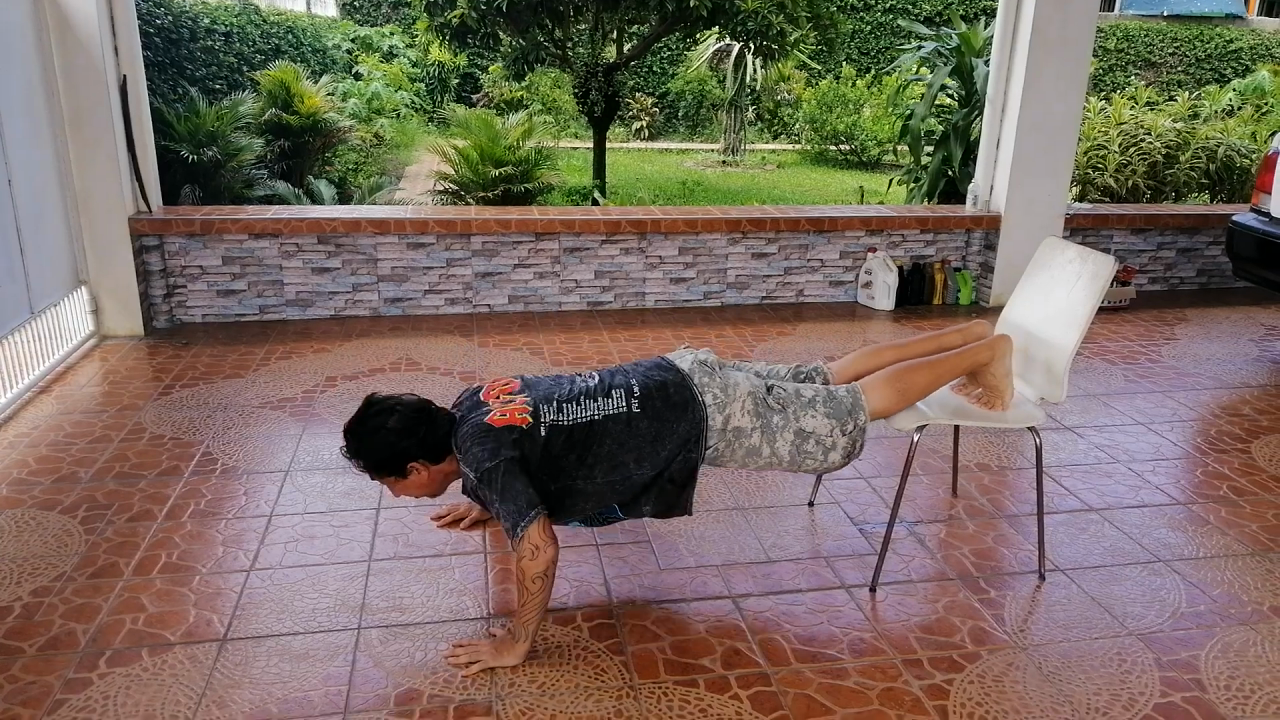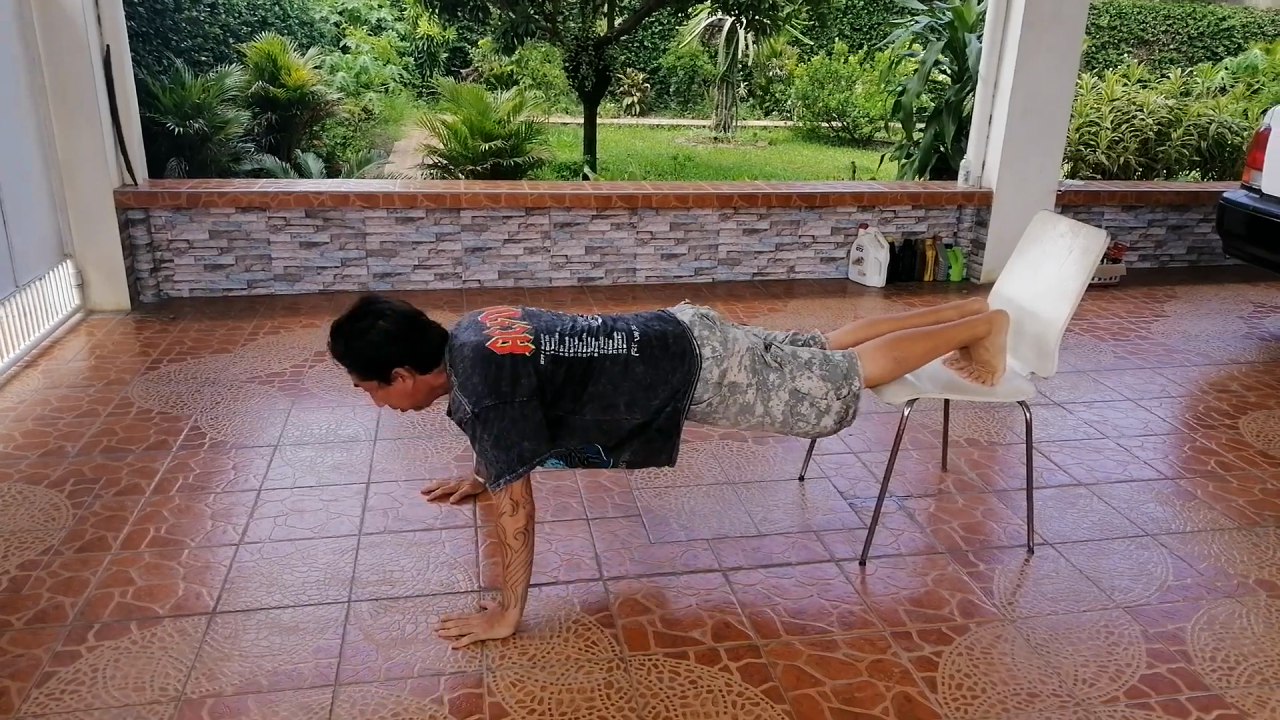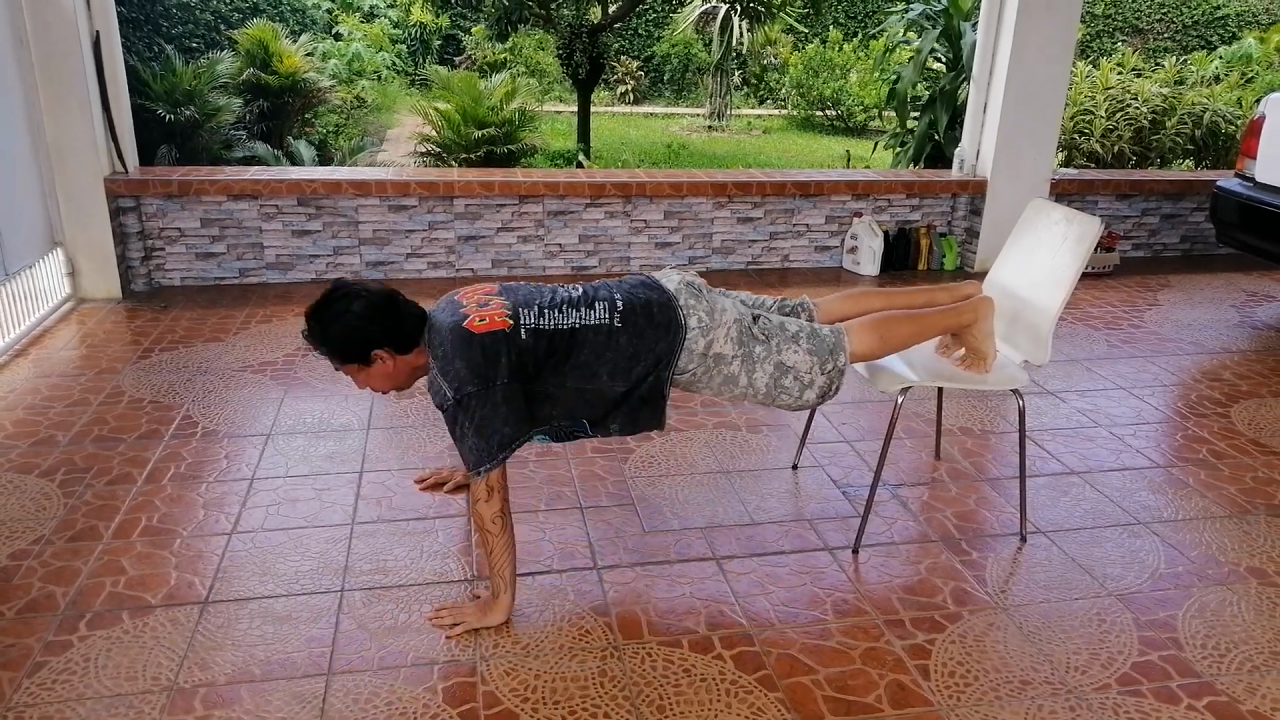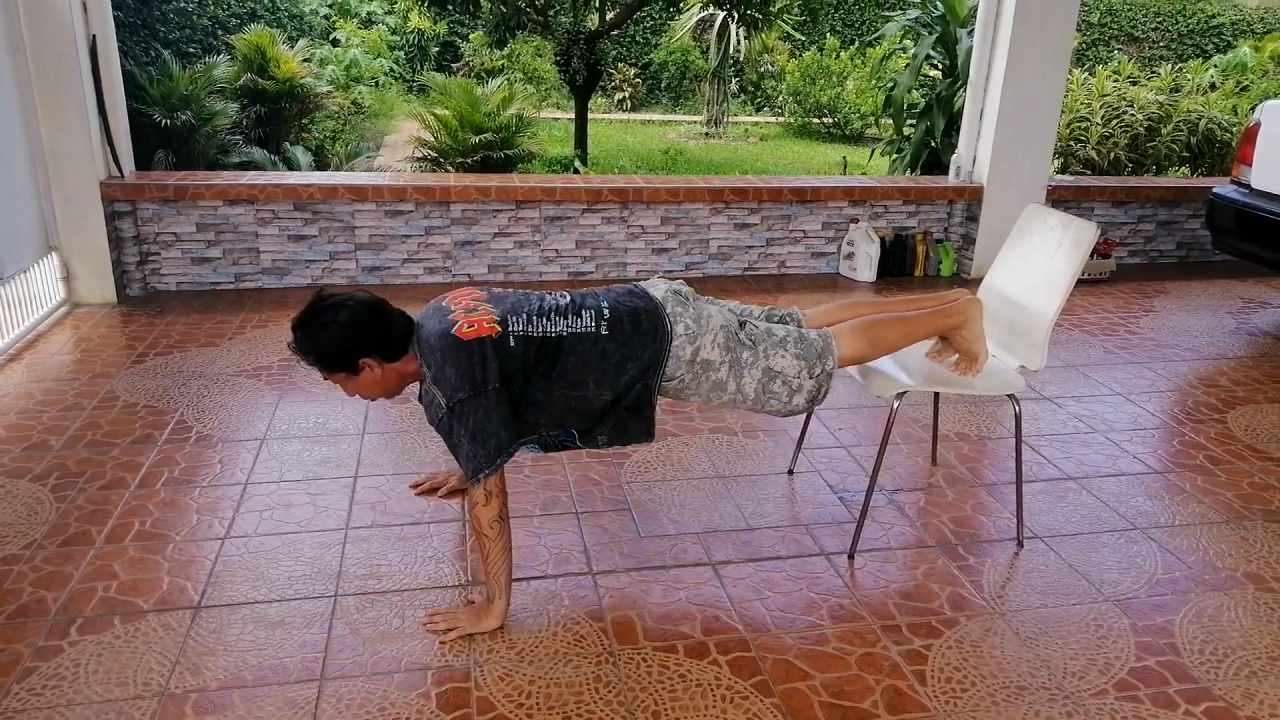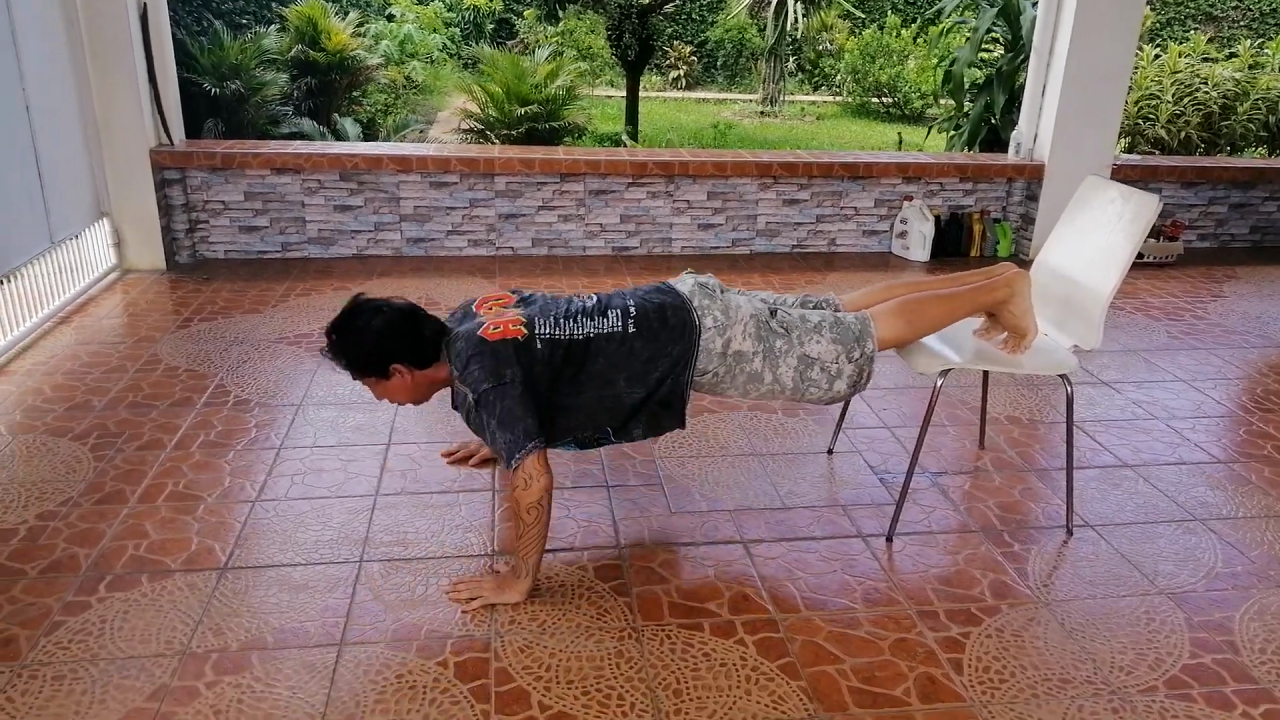
dt=1s
person 1, frame 1
left shoulder: (481, 456)
right shoulder: (469, 407)
left elbow: (539, 546)
left wrist: (516, 641)
right wrist: (488, 502)
left hip: (705, 417)
right hip: (685, 378)
left knee: (856, 409)
right knee: (834, 381)
left ankle: (987, 353)
right ankle: (969, 333)
person 1, frame 2
left shoulder: (480, 376)
right shoulder: (466, 335)
left elbow: (515, 506)
left wrist: (507, 613)
right wrist: (481, 472)
left hip: (697, 370)
right hip: (683, 337)
left knee: (848, 379)
right knee: (827, 350)
left ankle: (981, 328)
right ankle: (963, 309)
person 1, frame 3
left shoulder: (455, 364)
right shoulder: (446, 315)
left elbow: (492, 494)
left wrist: (498, 601)
right wrist: (474, 460)
left hip: (681, 337)
right hip: (669, 300)
left knee: (837, 350)
right knee: (816, 318)
left ankle: (967, 313)
right ankle: (954, 294)
person 1, frame 4
left shoulder: (446, 372)
right shoulder: (433, 321)
left elbow: (489, 495)
left wrist: (493, 605)
right wrist: (468, 462)
left hip: (668, 344)
right hip: (655, 309)
left knee: (825, 354)
right knee: (806, 328)
left ankle: (956, 313)
right ankle: (943, 301)
person 1, frame 5
left shoulder: (476, 373)
right shoulder: (463, 322)
left elbow: (534, 476)
left wrist: (518, 577)
right wrist: (500, 437)
left hip: (697, 340)
right hip: (682, 306)
left knee: (859, 339)
right knee: (842, 317)
left ankle: (999, 289)
right ankle: (990, 278)
